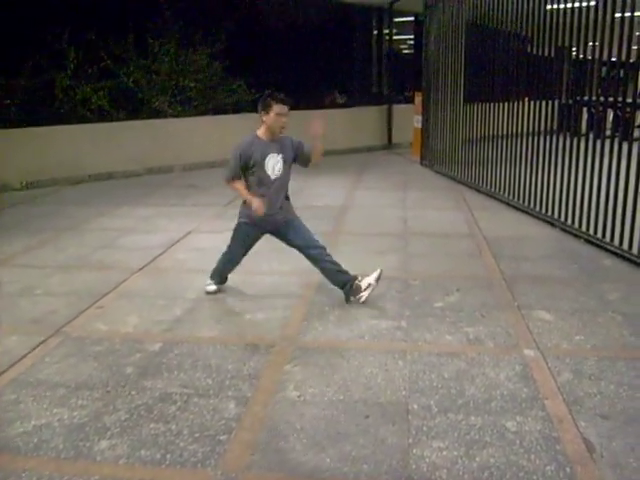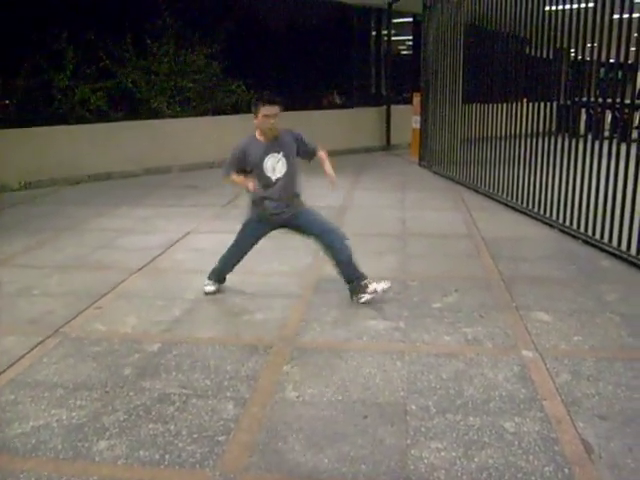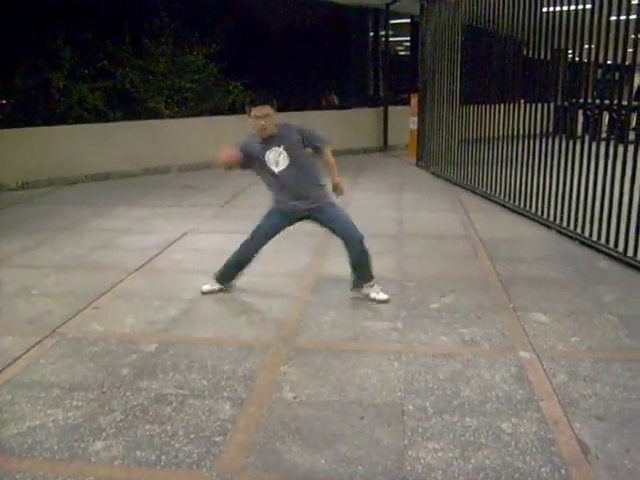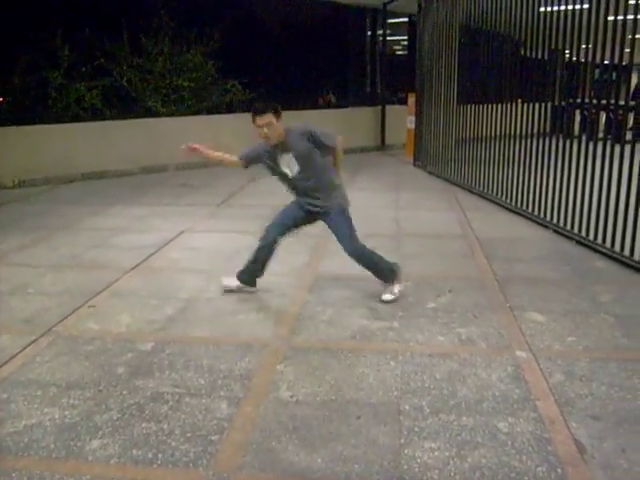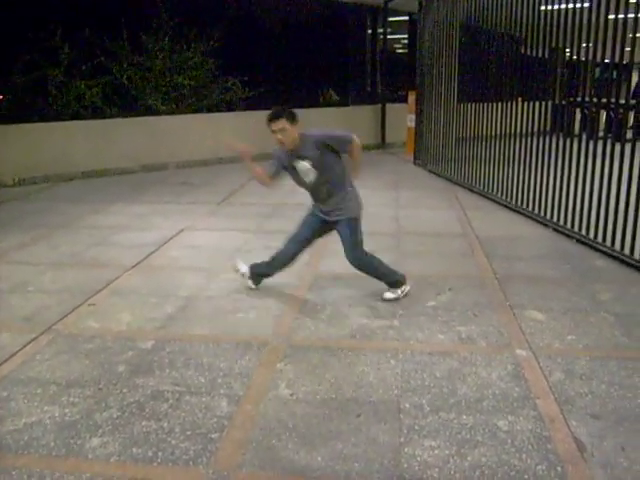
dt=0.1s
person 1, frame 1
left shoulder: (288, 144)
right shoulder: (246, 147)
left elbow: (313, 159)
right elbow: (232, 179)
left wrist: (317, 138)
right wrist: (251, 200)
left hip: (282, 214)
right hip: (253, 216)
left knee: (314, 249)
right knee: (233, 256)
left ankle: (352, 287)
right ankle: (216, 279)
person 1, frame 2
left shoulder: (290, 137)
right shoulder: (246, 148)
left elbow: (316, 152)
right elbow: (230, 173)
left wrist: (328, 167)
right wrist: (246, 182)
left hip: (292, 208)
right hip: (262, 211)
left knee: (334, 239)
right knee: (238, 249)
left ankle: (360, 287)
right ankle: (215, 279)
person 1, frame 3
left shoulder: (293, 131)
right shoulder: (249, 145)
left elbow: (324, 147)
right elbow: (226, 164)
left wrist: (335, 177)
right wrist: (225, 158)
left hip: (317, 199)
right hip: (286, 205)
left knee: (353, 237)
right knee: (252, 243)
left ankle: (364, 283)
right ankle: (222, 280)
person 1, frame 4
left shoulder: (302, 133)
right shoulder: (262, 149)
left elbow: (335, 145)
right elbow: (236, 162)
left wrist: (333, 176)
right wrist: (203, 151)
left hip: (331, 199)
right hip: (303, 202)
left knee: (352, 246)
right knee: (269, 237)
left ankle: (390, 277)
right ankle: (246, 280)
person 1, frame 5
left shoulder: (318, 138)
right shoulder: (282, 156)
left elbow: (354, 142)
right elbow: (266, 180)
left wrist: (351, 173)
right wrist: (250, 161)
left hip: (346, 207)
right hip: (321, 208)
left knee: (355, 256)
right knee: (294, 244)
left ankle: (398, 283)
right ankle: (257, 274)
